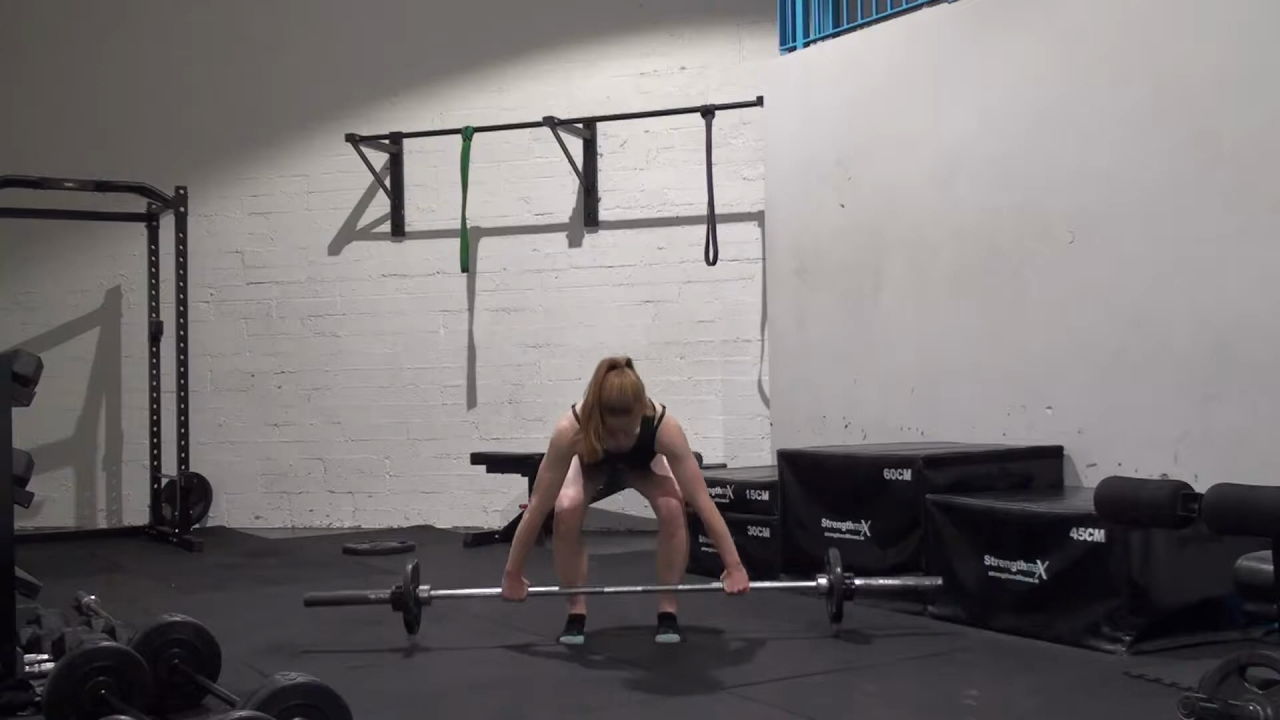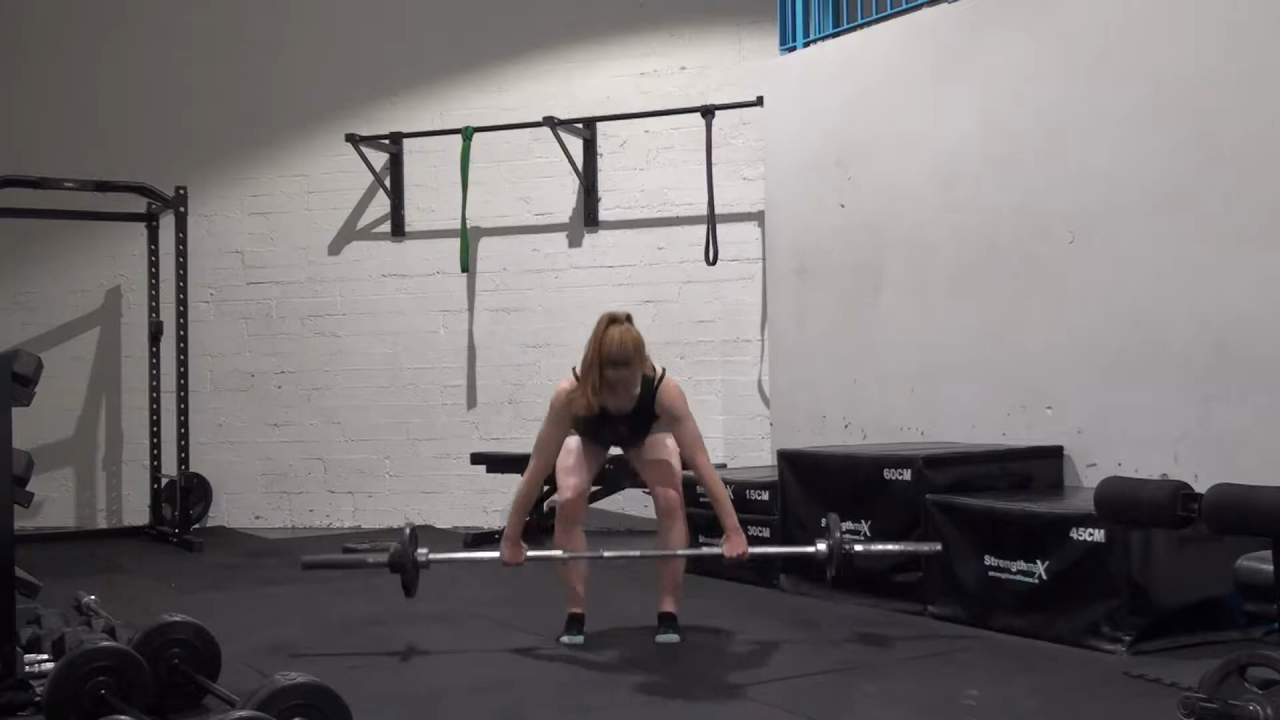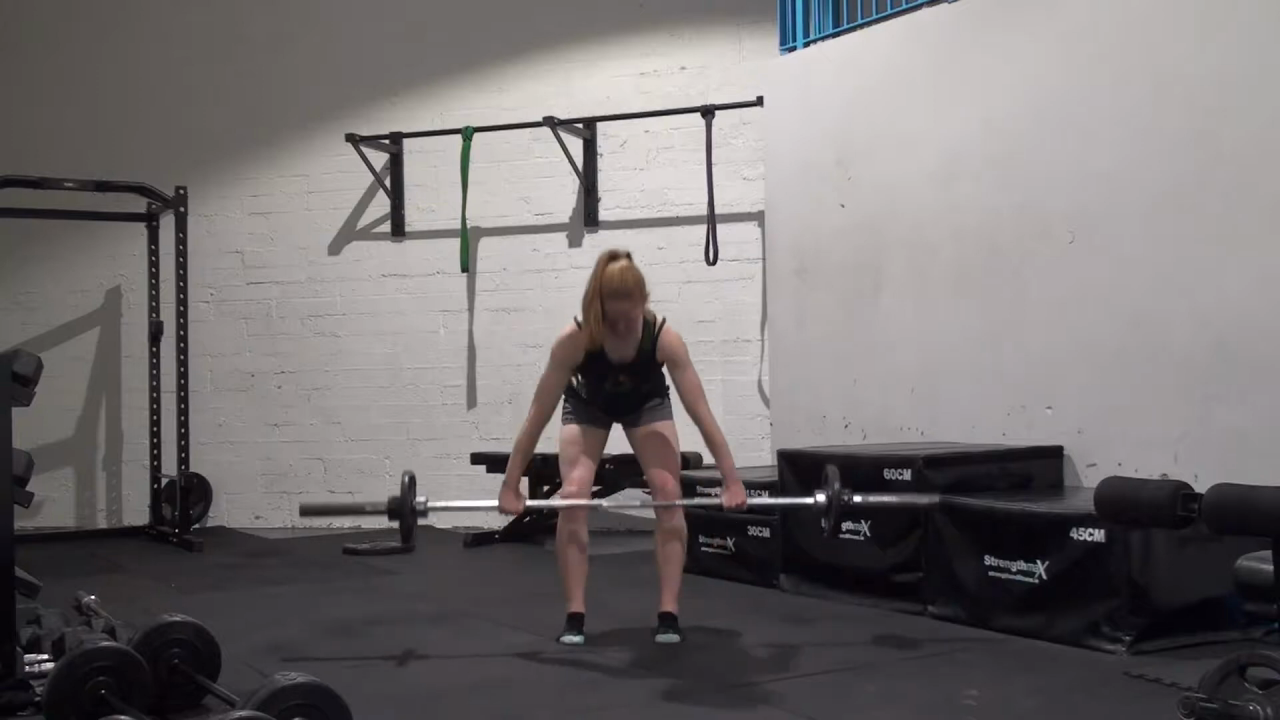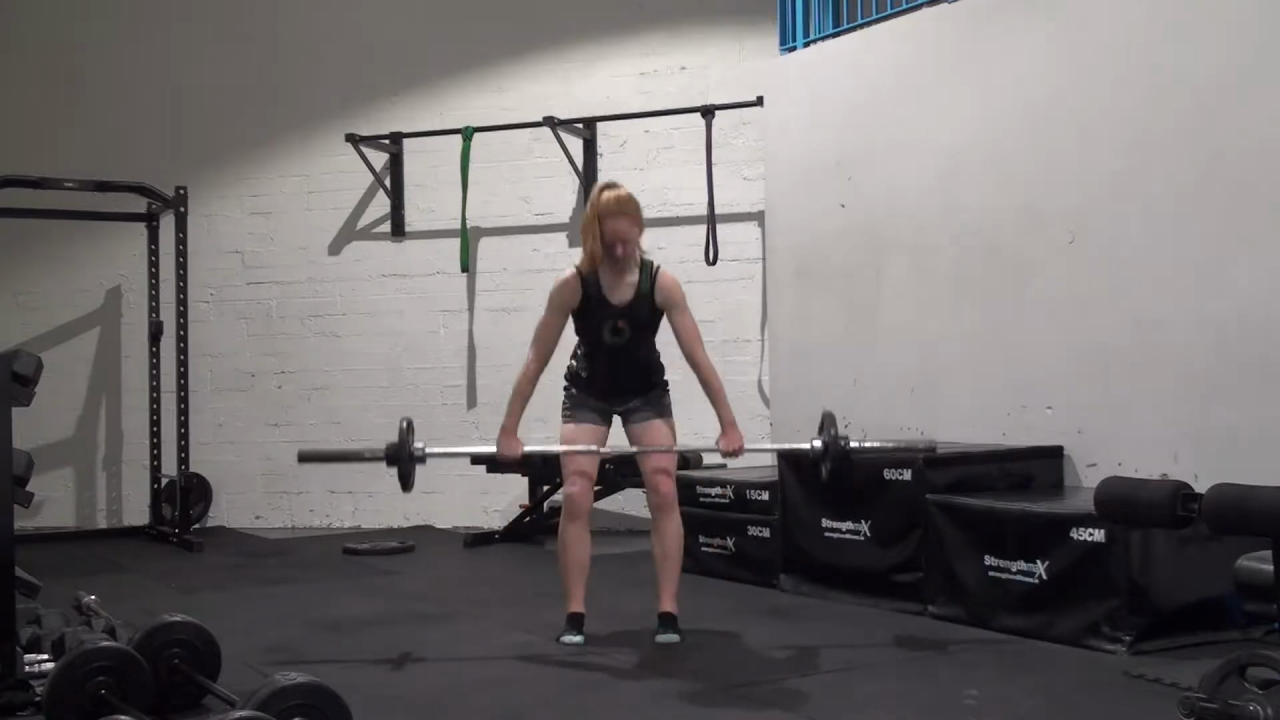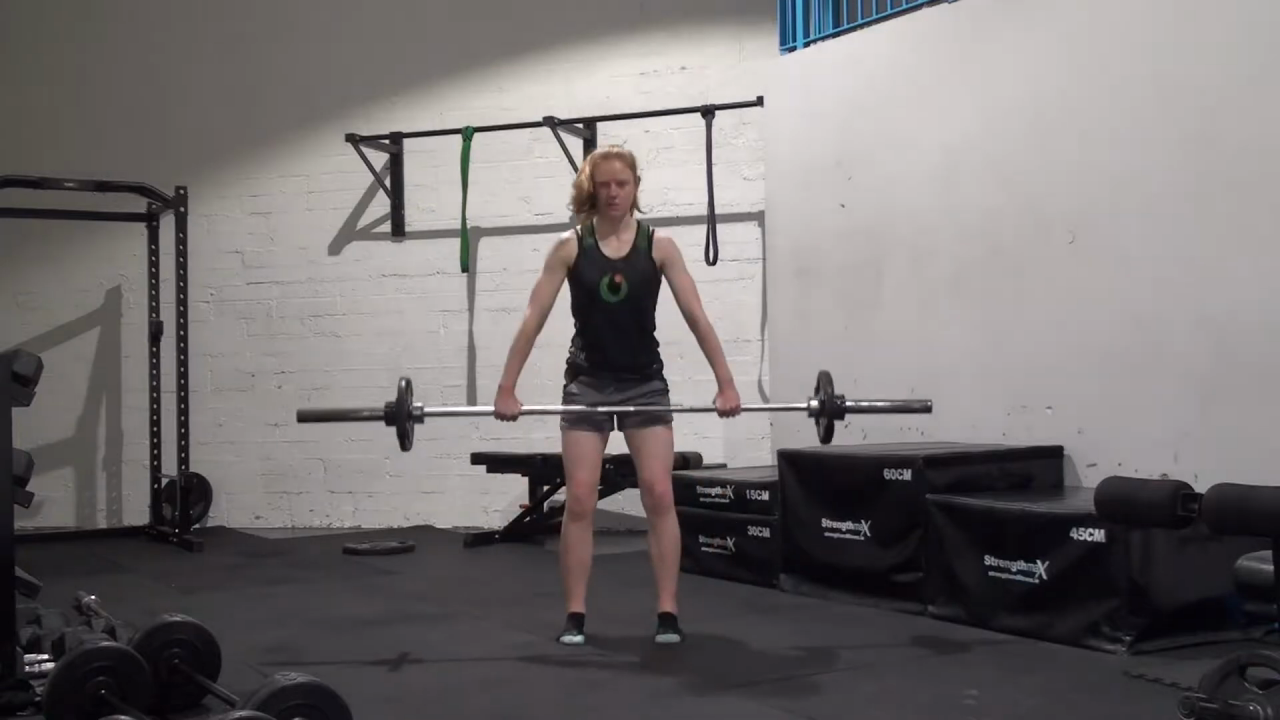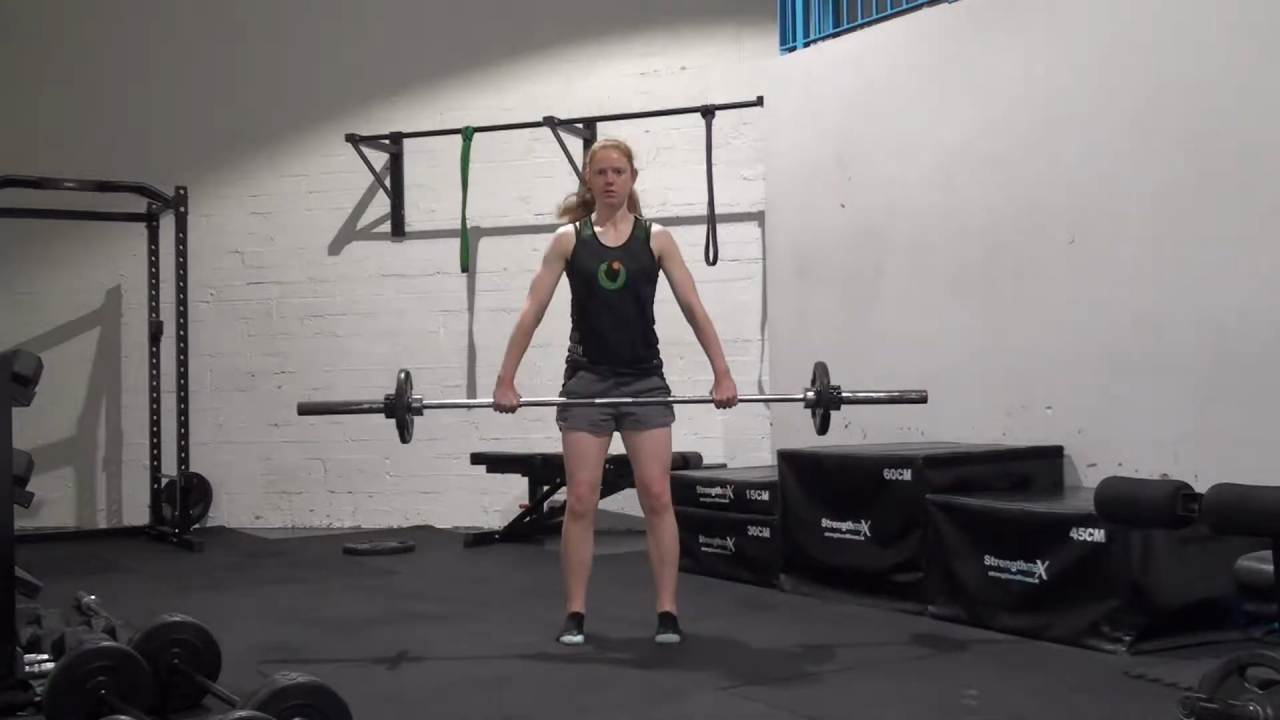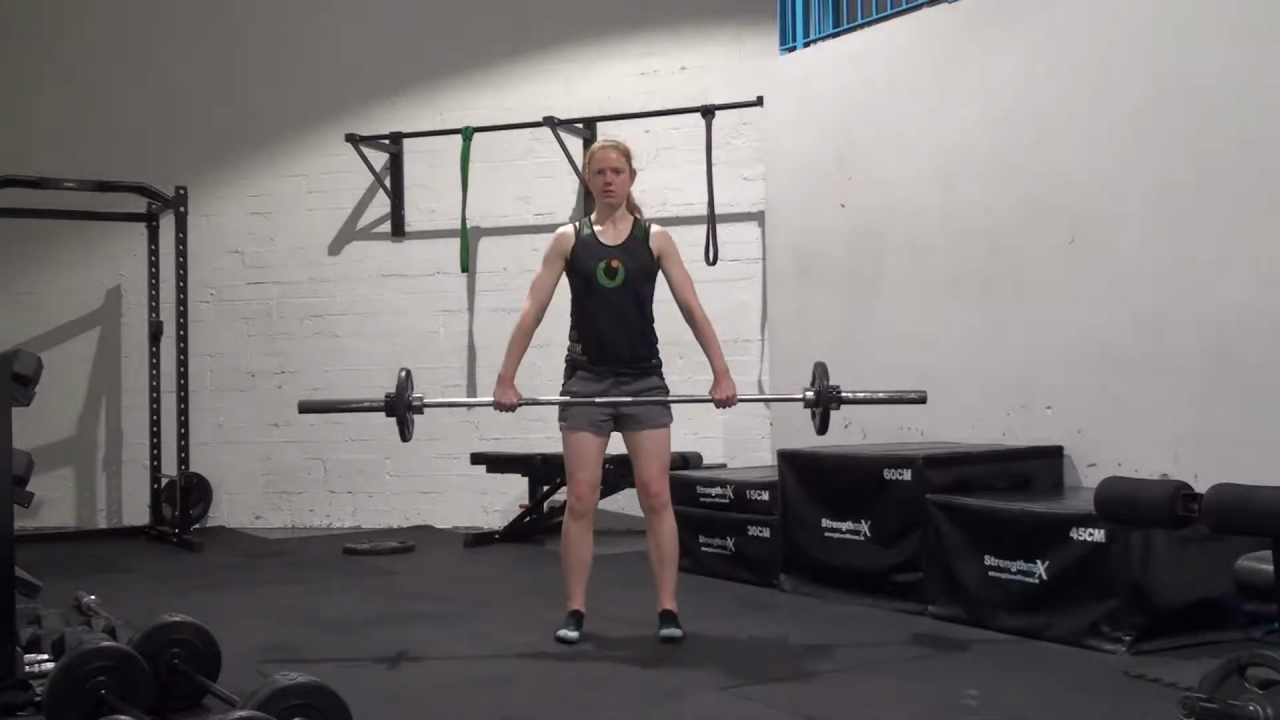
dt=0.2s
person 1, frame 1
left shoulder: (664, 427)
right shoulder: (570, 430)
left elbow: (702, 501)
right elbow: (537, 506)
left wrist: (734, 566)
right wrist: (512, 573)
left hip: (645, 462)
right hip: (590, 461)
left knee: (672, 509)
right knee: (566, 512)
left ankle: (667, 612)
right ankle: (576, 613)
person 1, frame 2
left shoulder: (664, 389)
right shoulder: (571, 392)
left elbow: (701, 464)
right elbow: (537, 469)
left wrist: (734, 530)
right wrist: (511, 538)
left hip: (648, 428)
right hip: (587, 430)
left knee: (670, 499)
right knee: (569, 501)
left ankle: (668, 612)
right ankle: (575, 613)
person 1, frame 3
left shoulder: (664, 337)
right shoulder: (573, 340)
left elbow: (702, 413)
right elbow: (537, 417)
left wrist: (732, 479)
right wrist: (510, 484)
left hip: (647, 404)
right hip: (586, 405)
left knee: (668, 492)
right knee: (573, 496)
left ankle: (668, 613)
right ankle: (575, 615)
person 1, frame 4
left shoulder: (662, 283)
right shoulder: (572, 285)
left elbow: (698, 357)
right elbow: (536, 359)
left wrist: (729, 425)
right wrist: (509, 429)
left hip: (646, 393)
right hip: (587, 395)
left knee: (664, 495)
right knee: (576, 498)
left ankle: (668, 613)
right ankle: (574, 615)
person 1, frame 5
left shoulder: (659, 244)
right shoulder: (569, 246)
left elbow: (696, 316)
right elbow: (533, 319)
left wrist: (726, 382)
right wrist: (506, 387)
left hip: (645, 384)
right hip: (587, 383)
left knee: (659, 496)
right knee: (579, 500)
left ankle: (668, 612)
right ankle: (575, 615)
person 1, frame 6
left shoulder: (656, 237)
right shoulder: (568, 239)
left elbow: (693, 308)
right elbow: (532, 311)
left wrist: (722, 373)
right wrist: (505, 379)
left hip: (644, 379)
right hip: (587, 379)
left knee: (657, 496)
right knee: (580, 500)
left ankle: (668, 611)
right ankle: (575, 614)
person 1, frame 7
left shoulder: (655, 238)
right shoulder: (568, 239)
left elbow: (691, 308)
right elbow: (533, 310)
left wrist: (721, 372)
right wrist: (506, 377)
left hip: (643, 379)
right hip: (586, 379)
left knee: (656, 495)
right knee: (580, 499)
left ankle: (668, 610)
right ankle: (574, 612)
